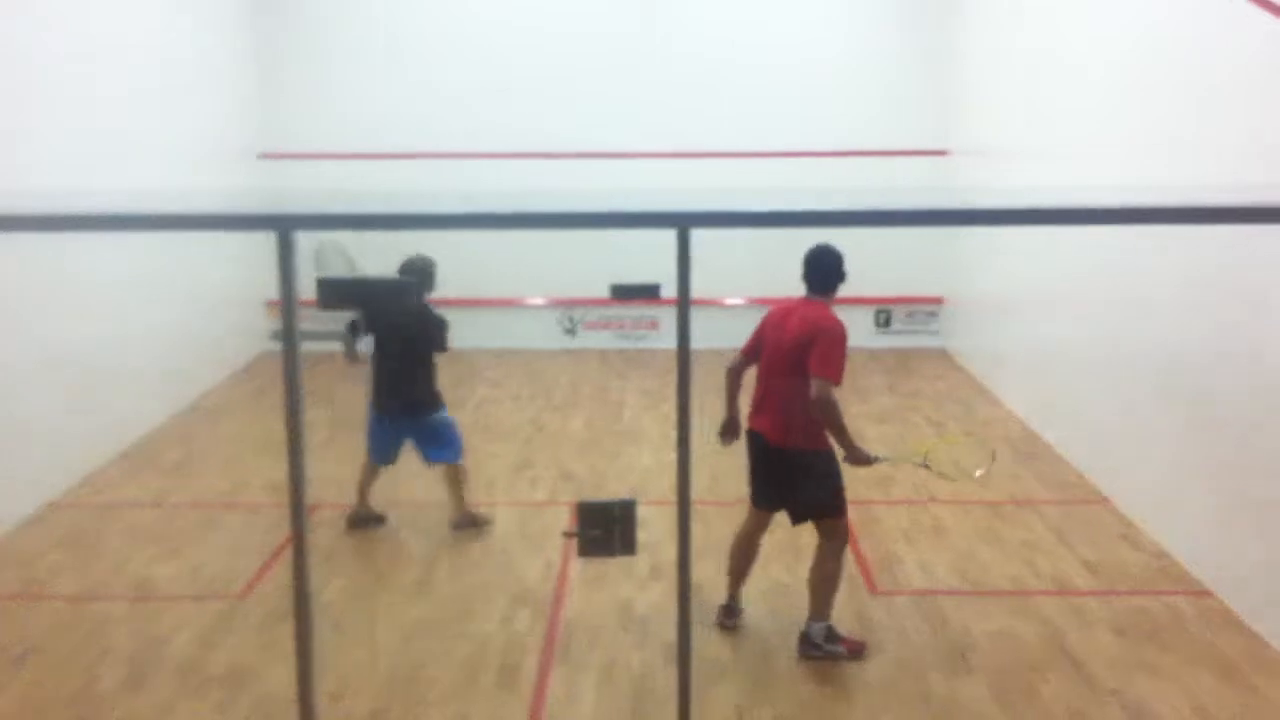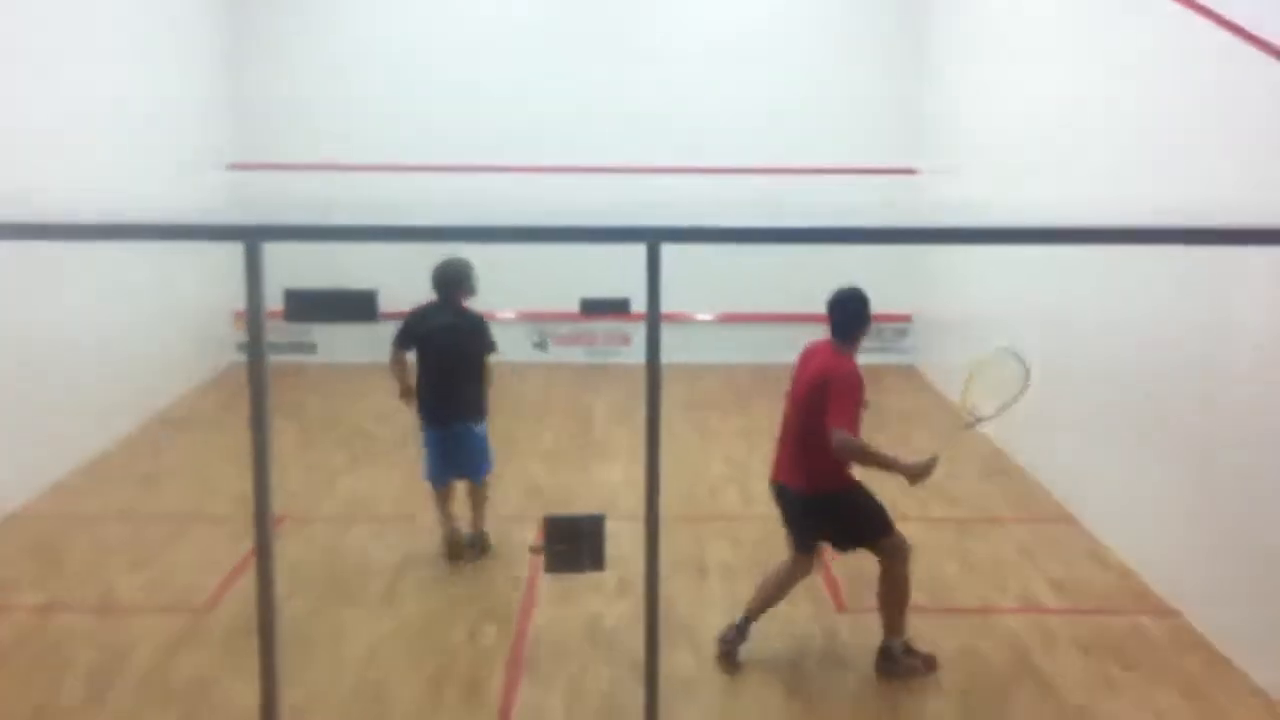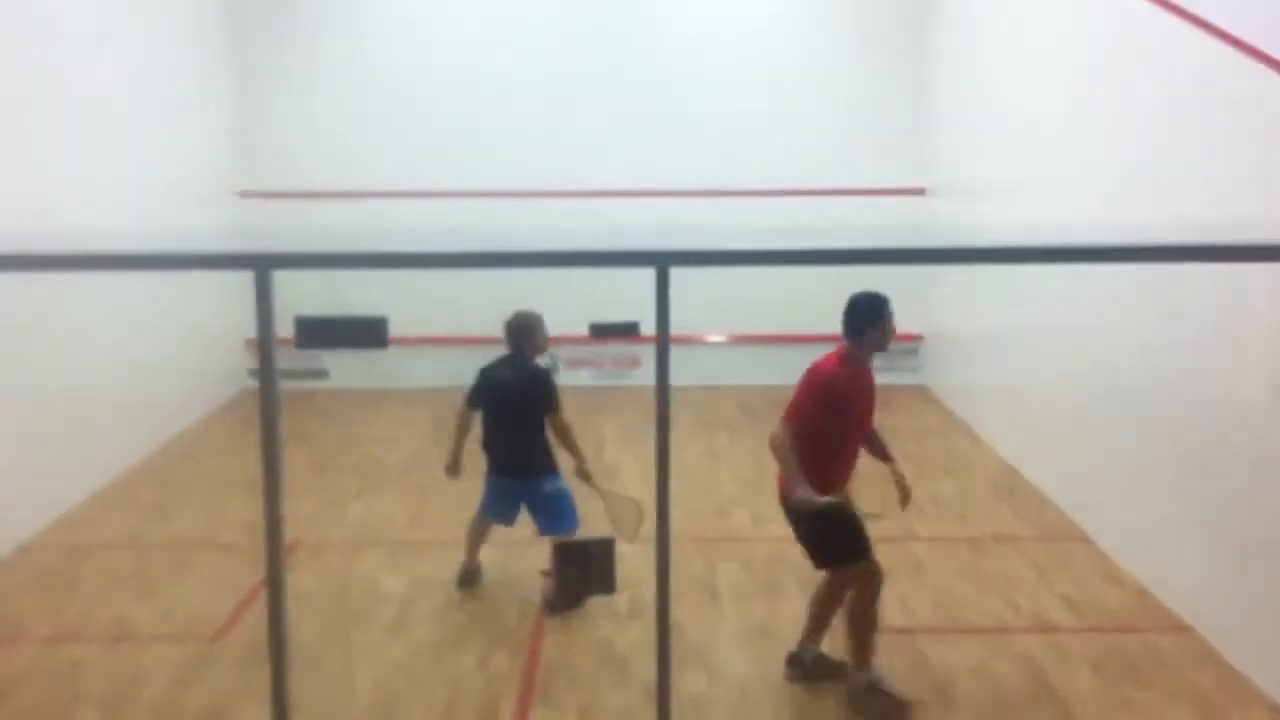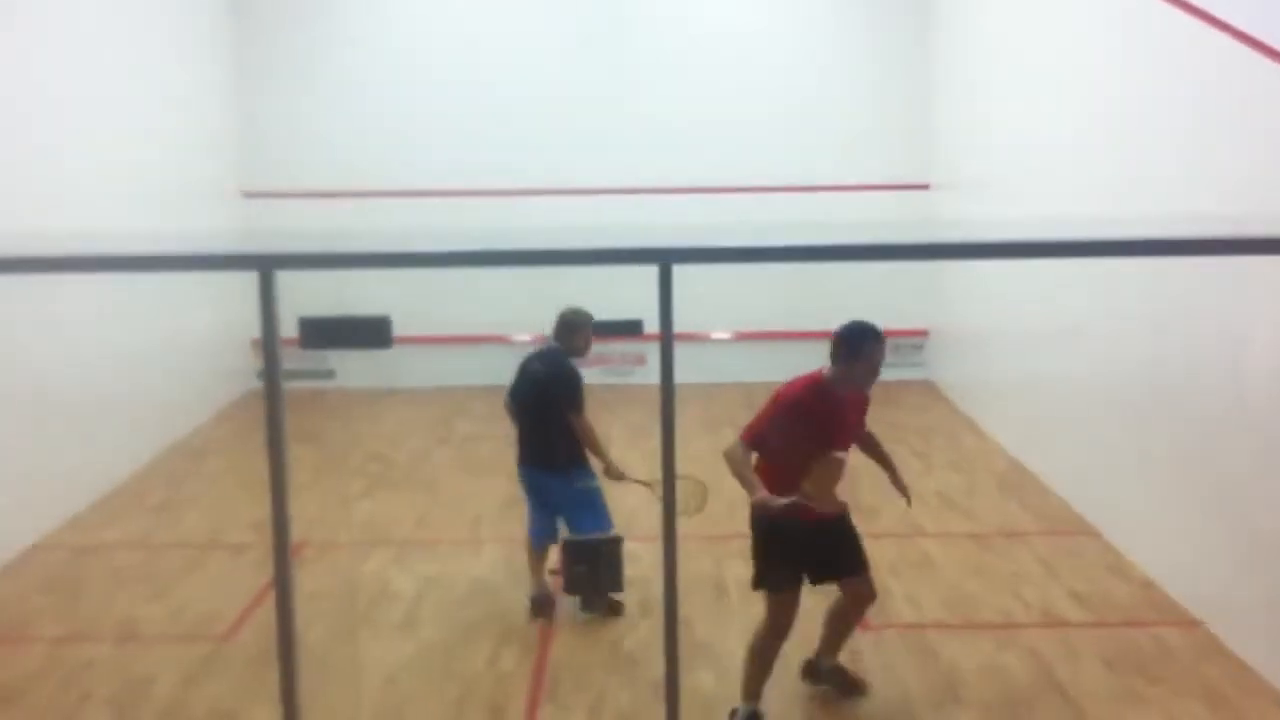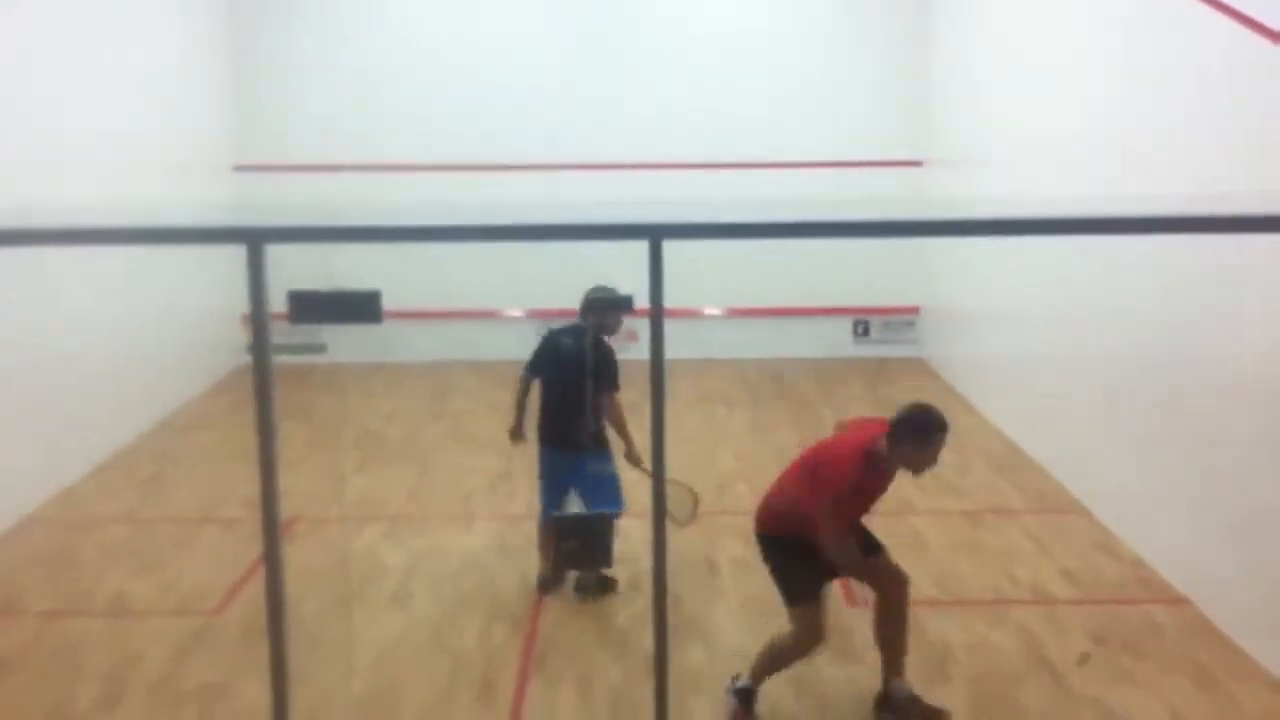
dt=0.4s
person 1, frame 1
left shoulder: (777, 315)
right shoulder: (830, 328)
left elbow: (736, 369)
right elbow: (820, 397)
left wrist: (732, 416)
right wrist: (849, 448)
left hip: (762, 435)
right hip: (802, 446)
left knee: (756, 519)
right knee: (835, 534)
left ankle: (730, 605)
right ankle: (817, 633)
person 1, frame 2
left shoulder: (814, 352)
right shoulder: (845, 372)
right elbow: (843, 443)
right wrist: (902, 467)
left hip: (788, 479)
right hip: (822, 485)
left knee: (800, 560)
right knee: (895, 551)
left ankle: (737, 631)
right ankle: (894, 651)
person 1, frame 3
left shoulder: (863, 372)
right shoulder: (826, 377)
right elbow: (782, 437)
left wrist: (895, 469)
right wrist: (801, 488)
left hip: (830, 494)
right hip: (812, 501)
left knee: (844, 575)
right knee: (868, 576)
left ankle: (804, 656)
right ankle: (865, 683)
person 1, frame 4
left shoulder: (857, 395)
right shoulder: (795, 398)
right elbow: (736, 448)
left wrist: (890, 469)
right wrist: (756, 492)
left hip: (825, 510)
right hip: (779, 515)
left knee: (861, 592)
right knee: (780, 618)
left ankle: (821, 663)
person 1, frame 5
left shoulder: (881, 437)
right shoulder: (851, 471)
right elbow: (833, 544)
left hip: (819, 522)
right hip: (786, 528)
left knee: (895, 584)
right knee: (808, 629)
left ankle: (895, 694)
right ankle: (745, 688)
person 2, frame 1
left shoulder: (381, 311)
right shoulder: (434, 322)
left elbow: (354, 331)
left hip: (385, 402)
right hip: (423, 403)
left knee: (376, 456)
right knee: (450, 454)
left ankle: (360, 510)
right ankle: (462, 513)
person 2, frame 2
left shoulder: (418, 317)
right shoulder: (472, 323)
left elbow: (397, 352)
right elbow: (483, 367)
left wrist: (405, 384)
right wrist: (482, 393)
left hip: (431, 410)
right hip: (466, 410)
left knee: (439, 474)
right knee: (477, 472)
left ankle: (450, 534)
right ankle: (476, 533)
person 2, frame 3
left shoulder: (489, 372)
right shoulder: (539, 377)
left elbow: (465, 414)
right elbow: (557, 424)
left wrist: (456, 454)
right wrist: (580, 460)
left hip: (500, 464)
right hip: (536, 467)
left knee: (487, 513)
right knee: (562, 525)
left ankle: (469, 567)
right ankle: (559, 592)
person 2, frame 4
left shoulder: (530, 362)
right shoulder: (566, 373)
left elbow: (511, 406)
right elbow: (579, 424)
right wrist: (607, 461)
left hip: (530, 462)
right hip: (564, 464)
left knee: (540, 527)
right knee: (594, 528)
left ankle: (539, 591)
right ankle: (595, 595)
person 2, frame 5
left shoulder: (553, 339)
right shoulder: (602, 352)
left elbow: (525, 381)
right elbow: (609, 404)
left wrist: (518, 420)
right wrist: (630, 445)
left hip: (551, 439)
right hip: (587, 443)
left knee: (551, 509)
right knee: (605, 508)
left ankle: (547, 572)
right ankle: (590, 576)
